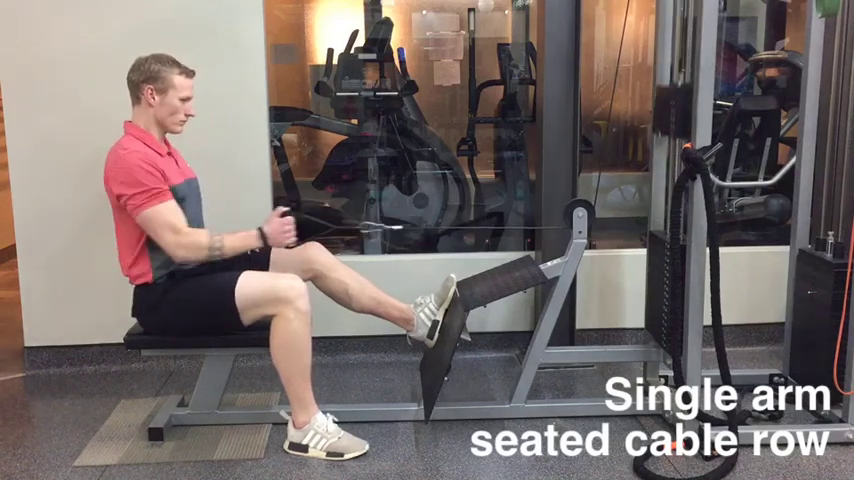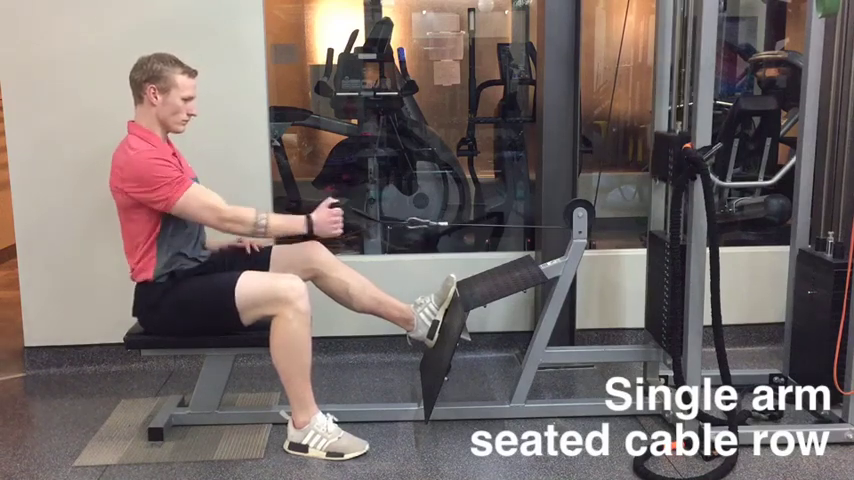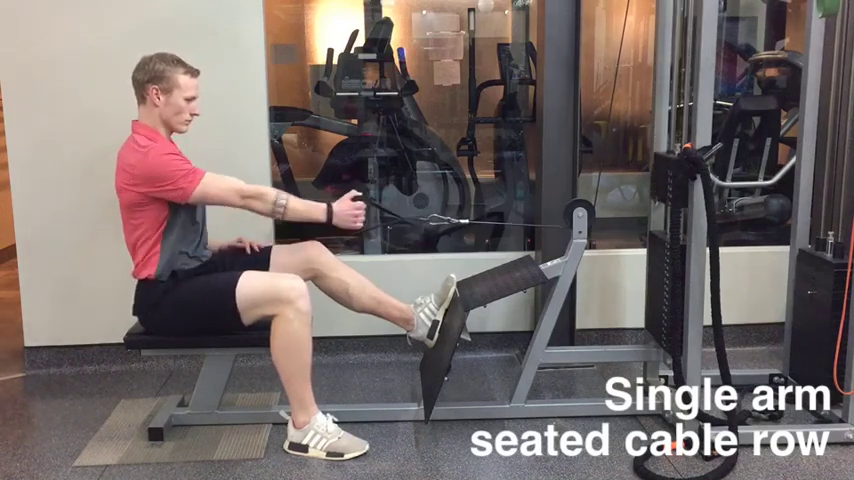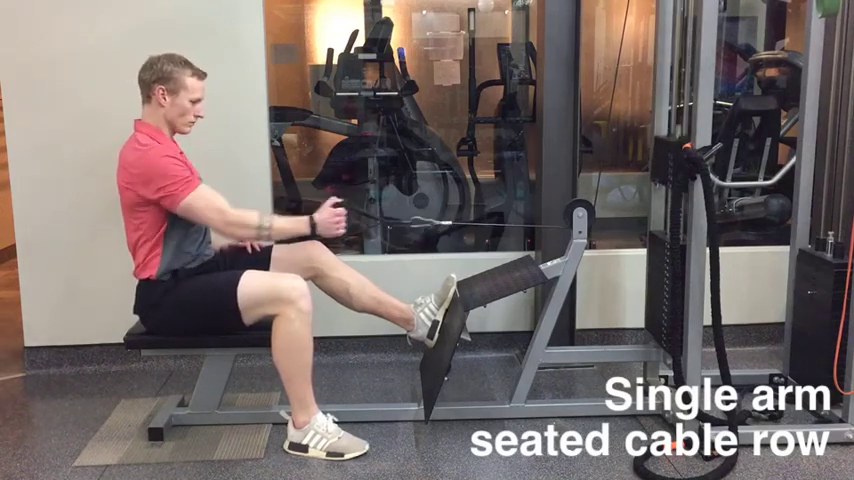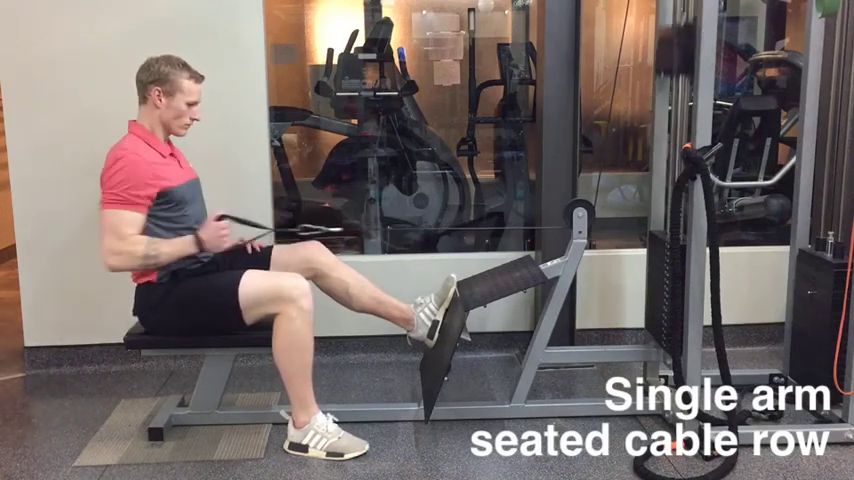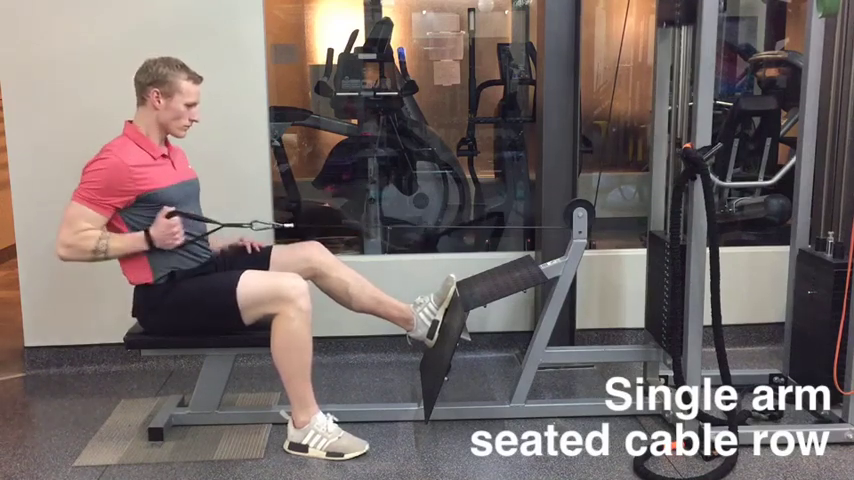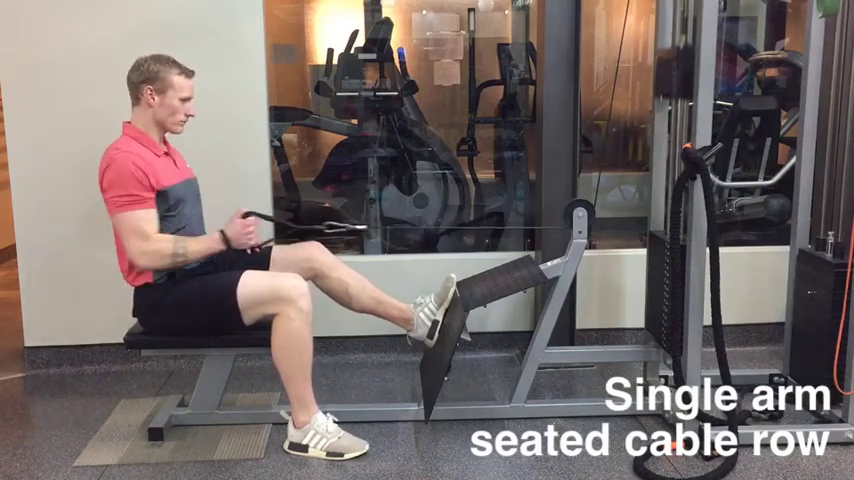
dt=0.4s
person 1, frame 1
left shoulder: (159, 149)
right shoulder: (132, 159)
right elbow: (181, 245)
left wrist: (241, 242)
right wrist: (259, 237)
left hip: (192, 274)
right hip: (166, 295)
left knee: (311, 256)
right knee: (289, 292)
left ankle: (415, 321)
right ankle: (305, 426)
person 1, frame 2
left shoulder: (158, 147)
right shoulder: (139, 158)
right elbow: (223, 216)
left wrist: (223, 246)
right wrist: (308, 222)
left hip: (193, 269)
right hip: (167, 295)
left knee: (312, 256)
right knee: (289, 292)
left ankle: (414, 321)
right ankle: (305, 426)
person 1, frame 3
left shoulder: (155, 147)
right shoulder: (147, 156)
right elbow: (247, 196)
left wrist: (219, 246)
right wrist: (329, 212)
left hip: (192, 268)
right hip: (167, 294)
left knee: (311, 255)
right knee: (289, 292)
left ankle: (414, 320)
right ankle: (305, 426)
person 1, frame 4
left shoulder: (158, 147)
right shoulder: (149, 155)
right elbow: (230, 220)
left wrist: (224, 246)
right wrist: (312, 222)
left hip: (194, 269)
right hip: (169, 294)
left knee: (312, 256)
right knee: (291, 293)
left ankle: (415, 320)
right ankle: (305, 426)
person 1, frame 5
left shoulder: (163, 149)
right shoulder: (130, 160)
right elbow: (118, 255)
left wrist: (224, 241)
right wrist: (199, 241)
left hip: (200, 269)
right hip: (168, 295)
left knee: (312, 254)
right knee: (293, 291)
left ankle: (415, 321)
right ankle: (306, 426)
person 1, frame 6
left shoulder: (171, 152)
right shoulder: (116, 163)
right elbow: (70, 243)
left wrist: (220, 245)
right wrist: (149, 237)
left hip: (200, 268)
right hip: (167, 295)
left knee: (311, 254)
right knee: (290, 291)
left ankle: (416, 320)
right ankle: (305, 426)
person 1, frame 7
left shoulder: (162, 149)
right shoulder: (126, 160)
right elbow: (145, 253)
left wrist: (229, 241)
right wrist: (224, 239)
left hip: (197, 271)
right hip: (166, 295)
left knee: (311, 255)
right knee: (290, 291)
left ankle: (415, 321)
right ankle: (305, 426)
